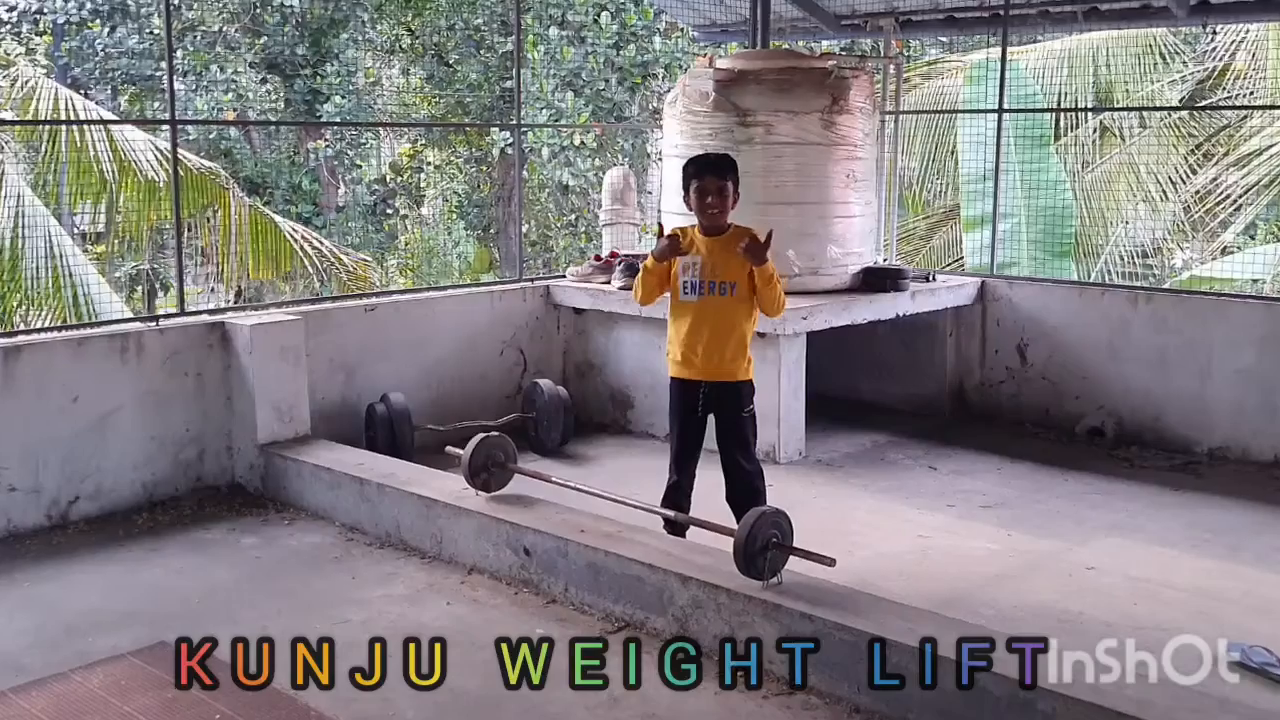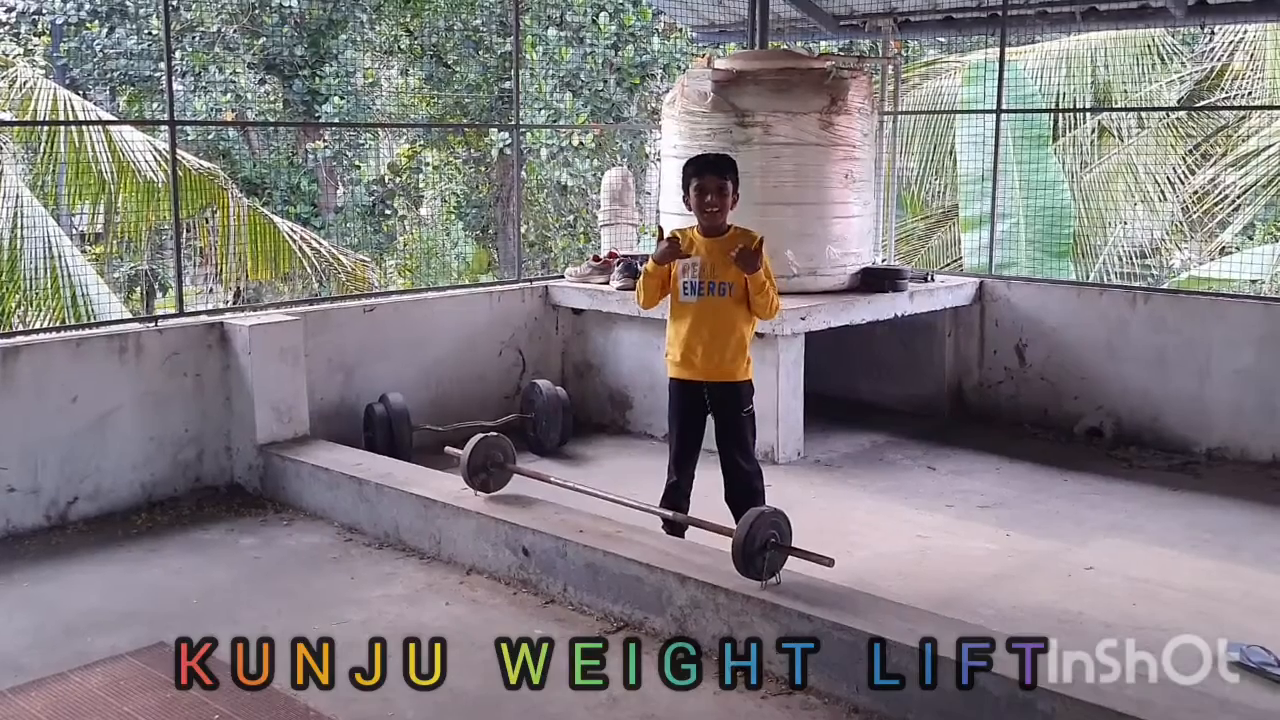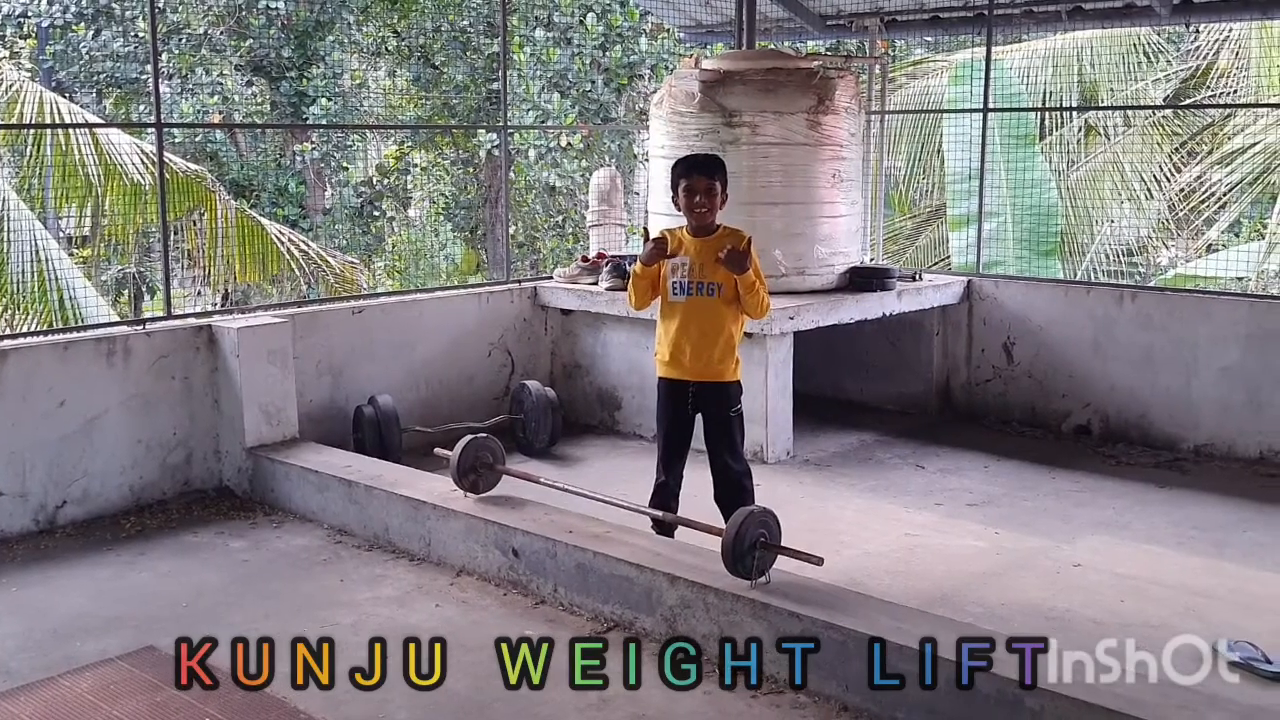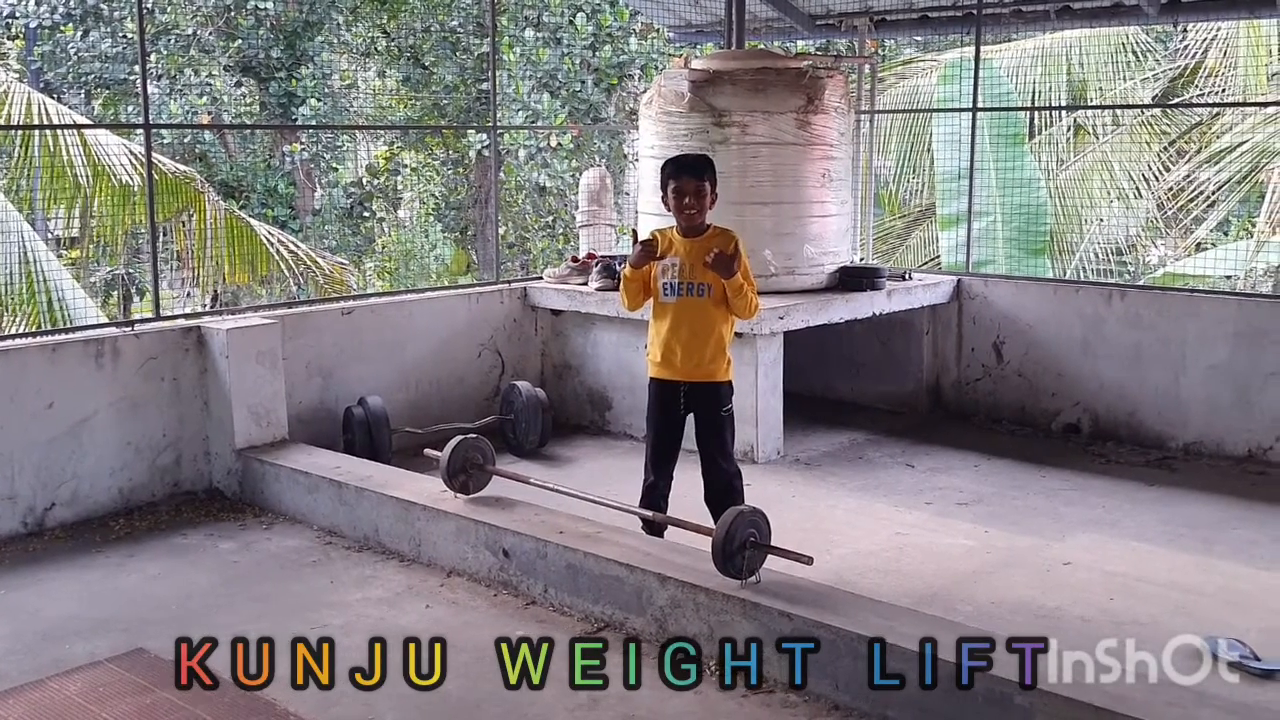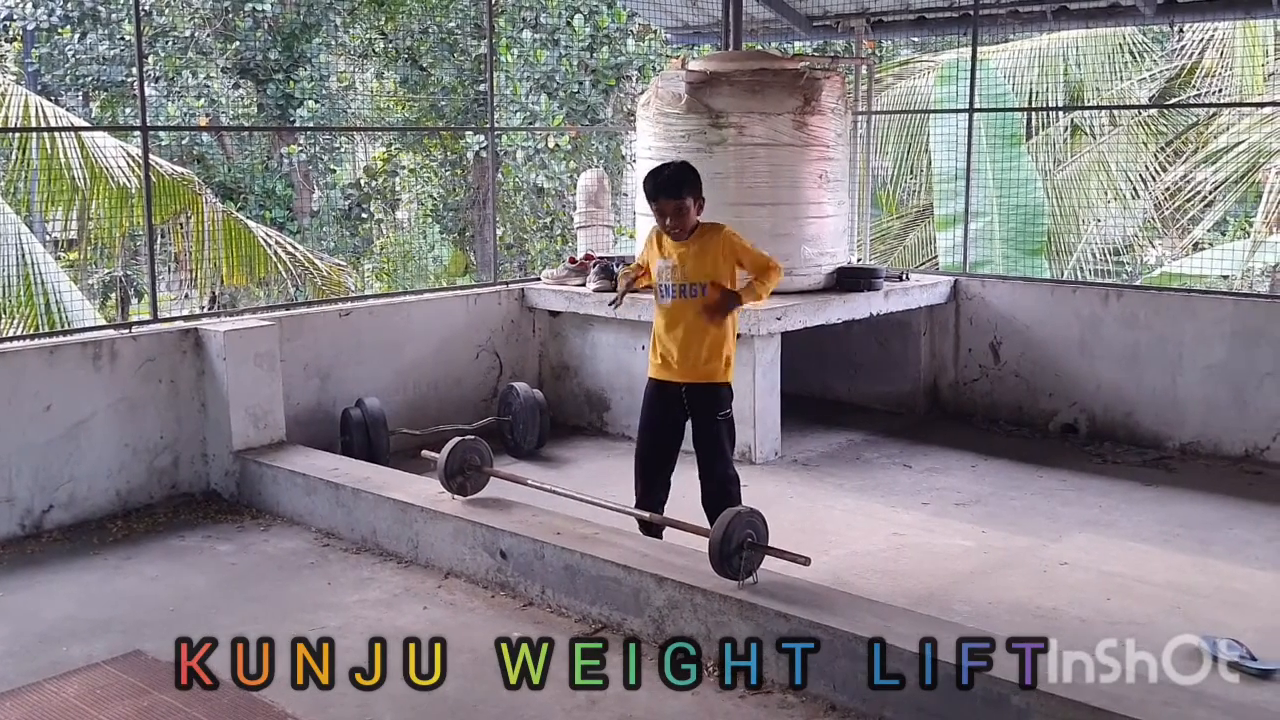
dt=1s
person 1, frame 1
left shoulder: (748, 243)
right shoulder: (677, 242)
left elbow: (774, 307)
right elbow: (643, 296)
left wrist: (762, 265)
right wrist: (655, 258)
left hip: (733, 375)
right hip: (685, 373)
left knee: (741, 464)
right knee: (681, 462)
right ankle: (672, 535)
person 1, frame 2
left shoulder: (749, 244)
right shoulder: (676, 243)
left elbow: (768, 310)
right elbow: (646, 300)
left wrist: (754, 273)
right wrist: (655, 263)
left hip: (732, 375)
right hip: (684, 373)
left knee: (741, 464)
right knee: (679, 462)
right ankle: (671, 535)
person 1, frame 3
left shoulder: (737, 244)
right shoulder: (665, 243)
left elbow: (759, 309)
right elbow: (638, 301)
left wrist: (743, 274)
right wrist: (643, 264)
left hip: (721, 376)
right hip: (673, 373)
left knee: (729, 465)
right knee: (668, 462)
right ankle: (660, 535)
person 1, frame 4
left shoulder: (727, 243)
right shoulder: (656, 244)
left elbow: (748, 309)
right elbow: (632, 302)
left wrist: (731, 276)
right wrist: (632, 268)
left hip: (712, 376)
right hip: (664, 374)
left knee: (719, 466)
right knee: (657, 462)
right ankle: (650, 536)
person 1, frame 5
left shoulder: (722, 239)
right shoulder: (655, 240)
left elbow: (771, 271)
right elbow: (641, 268)
left wrist: (738, 296)
right wrist: (628, 279)
left hip: (710, 378)
right hip: (662, 376)
left knee: (717, 469)
right knee: (649, 464)
right ankle: (649, 541)
